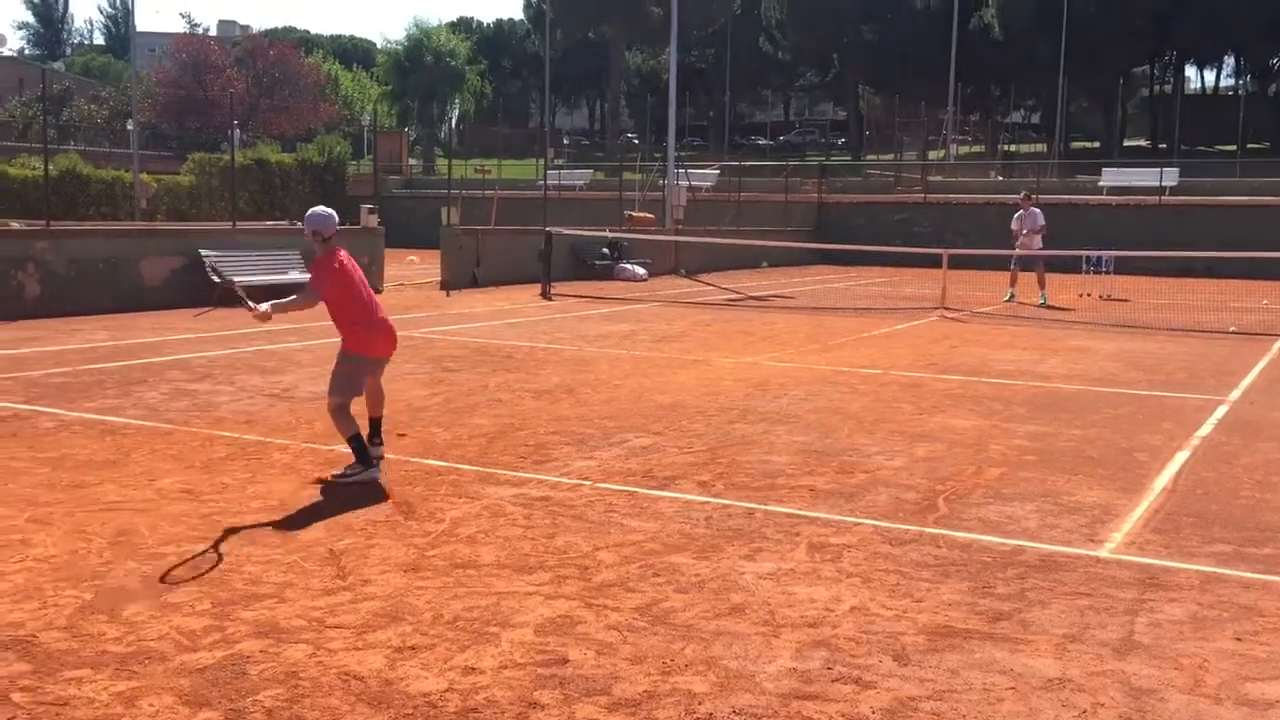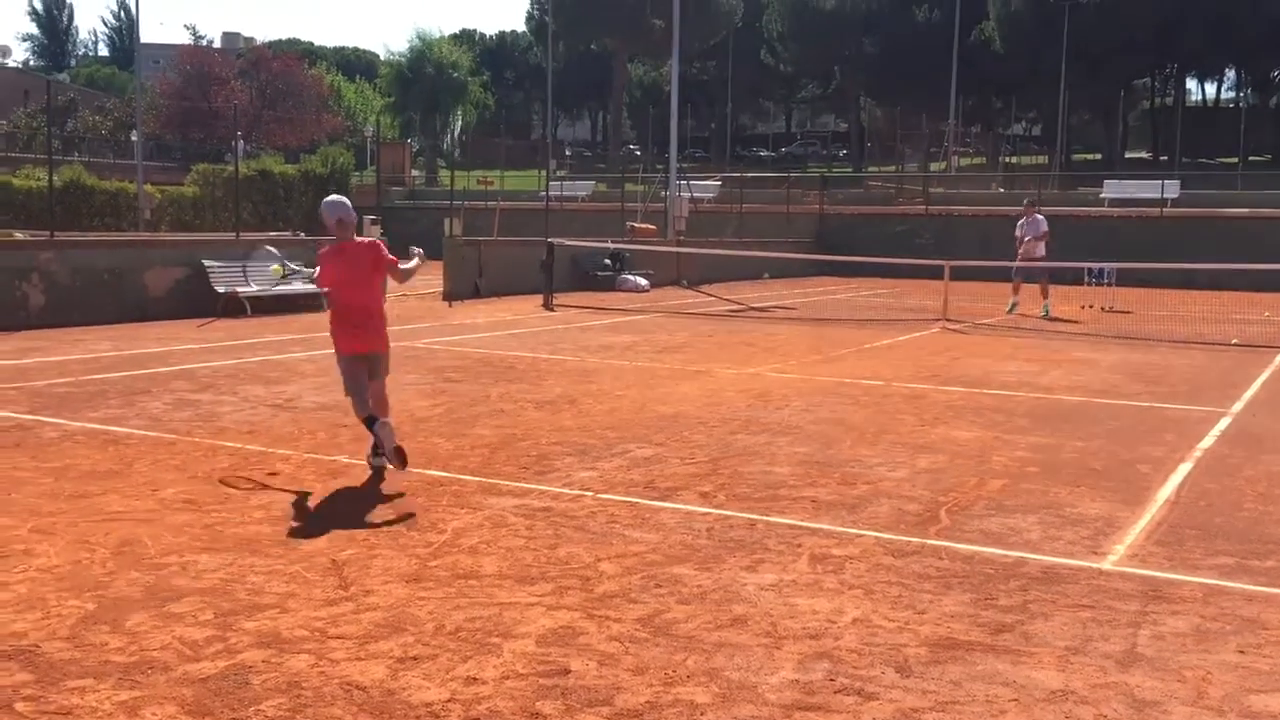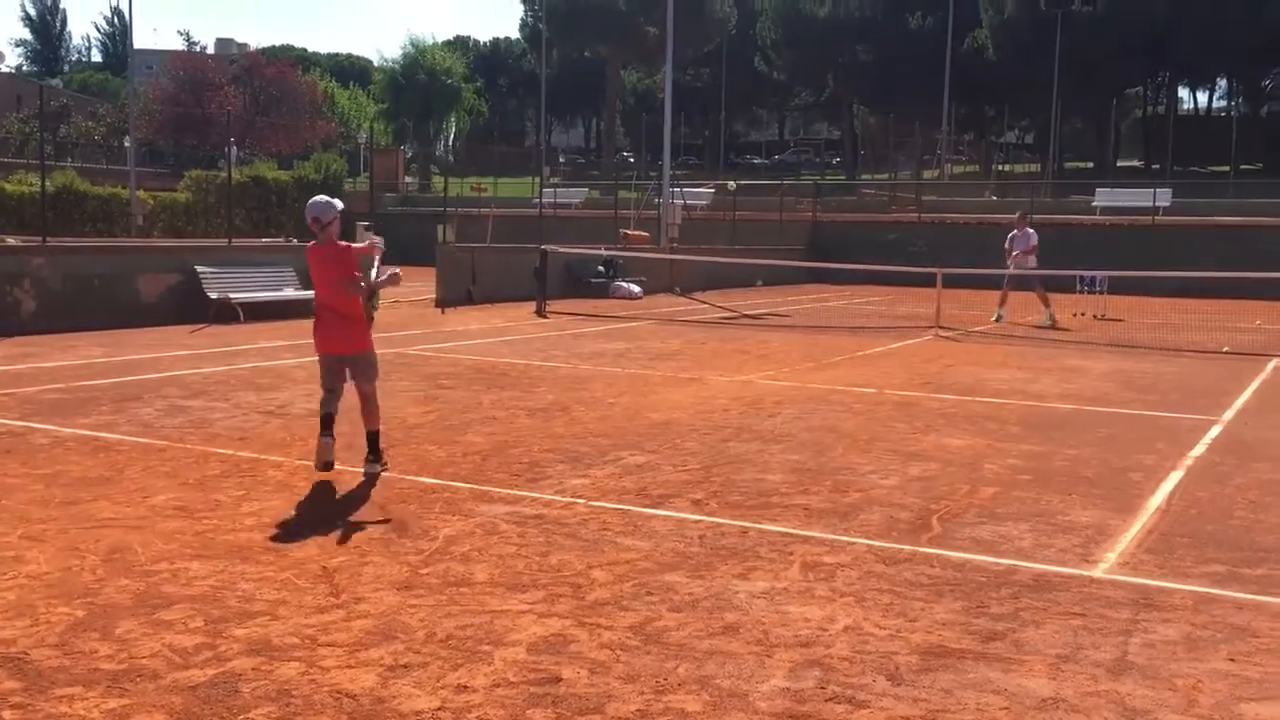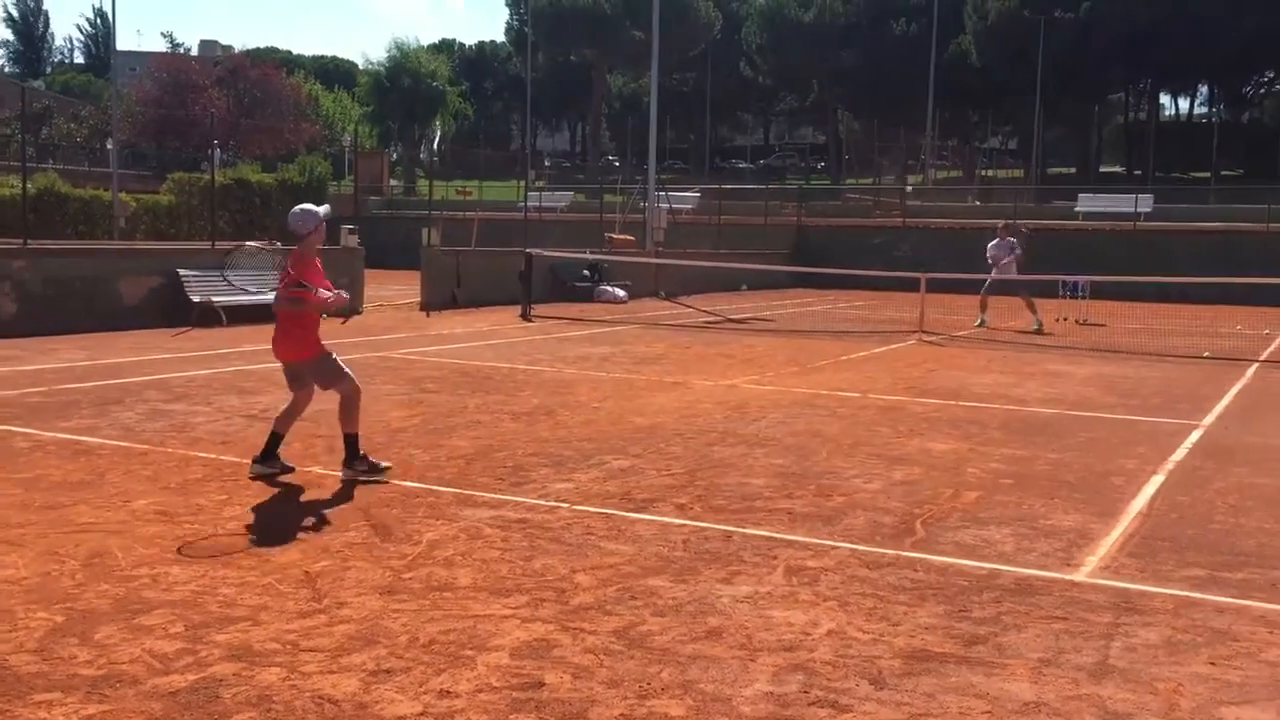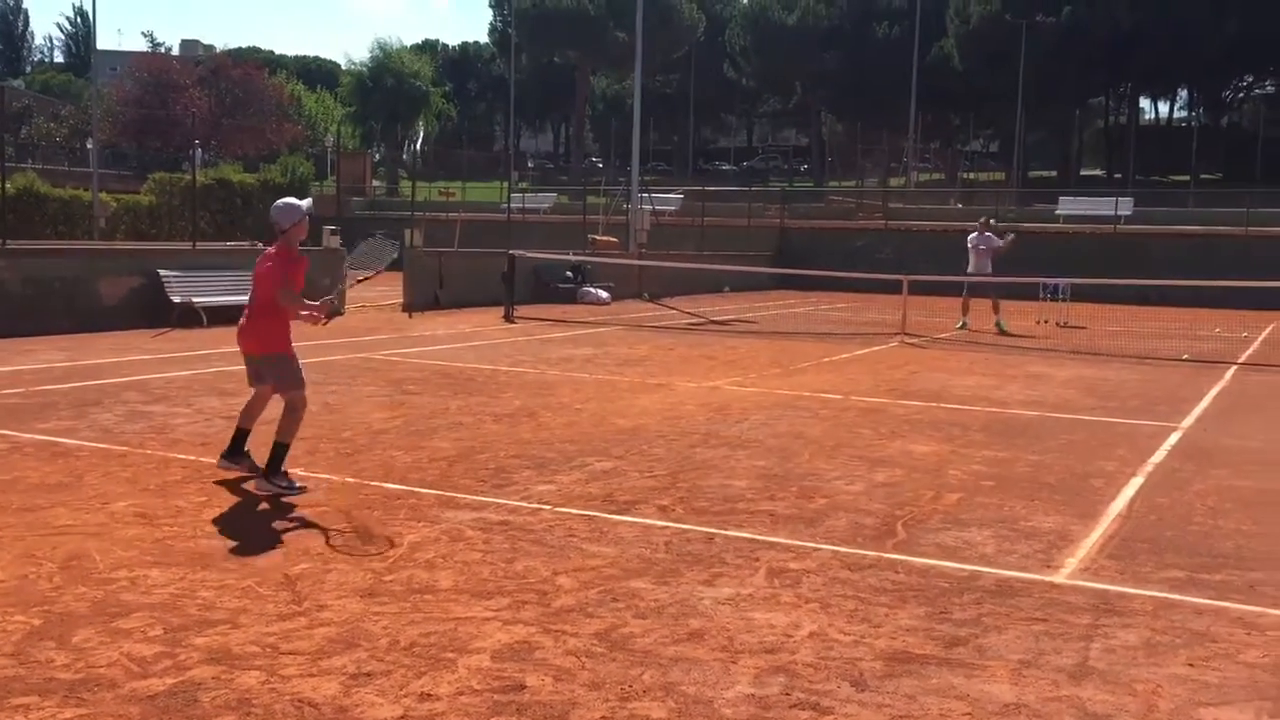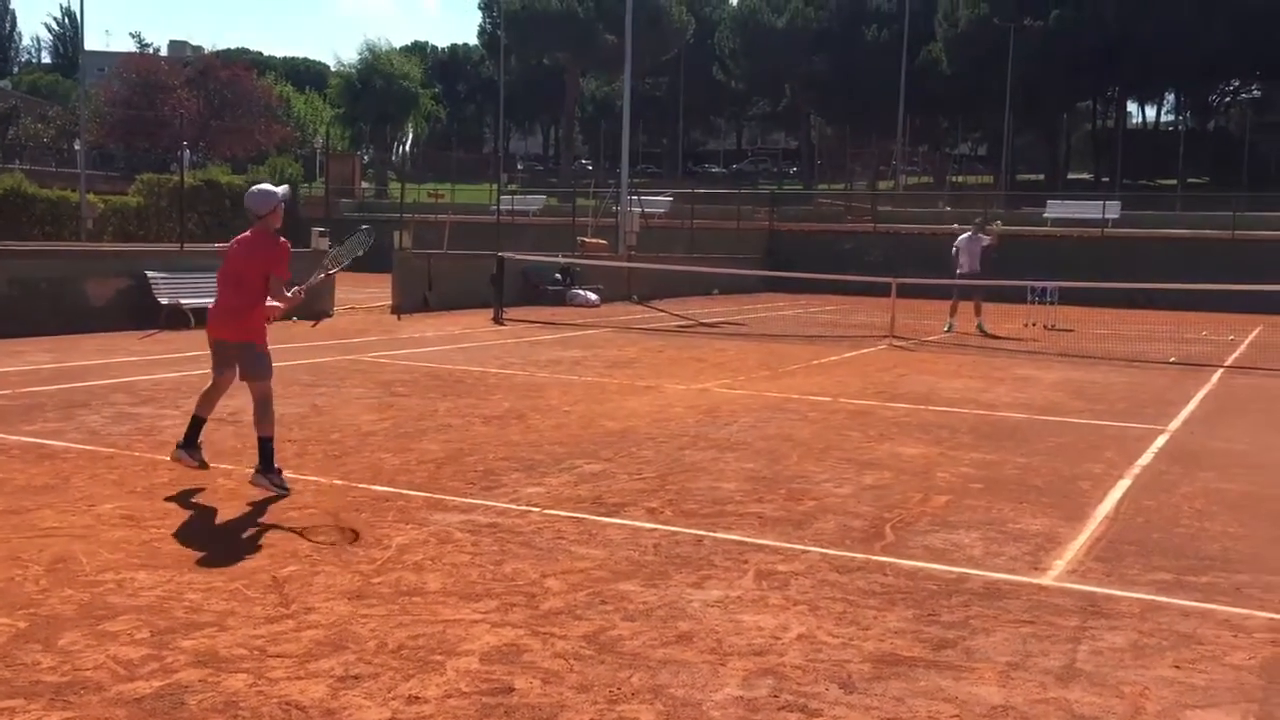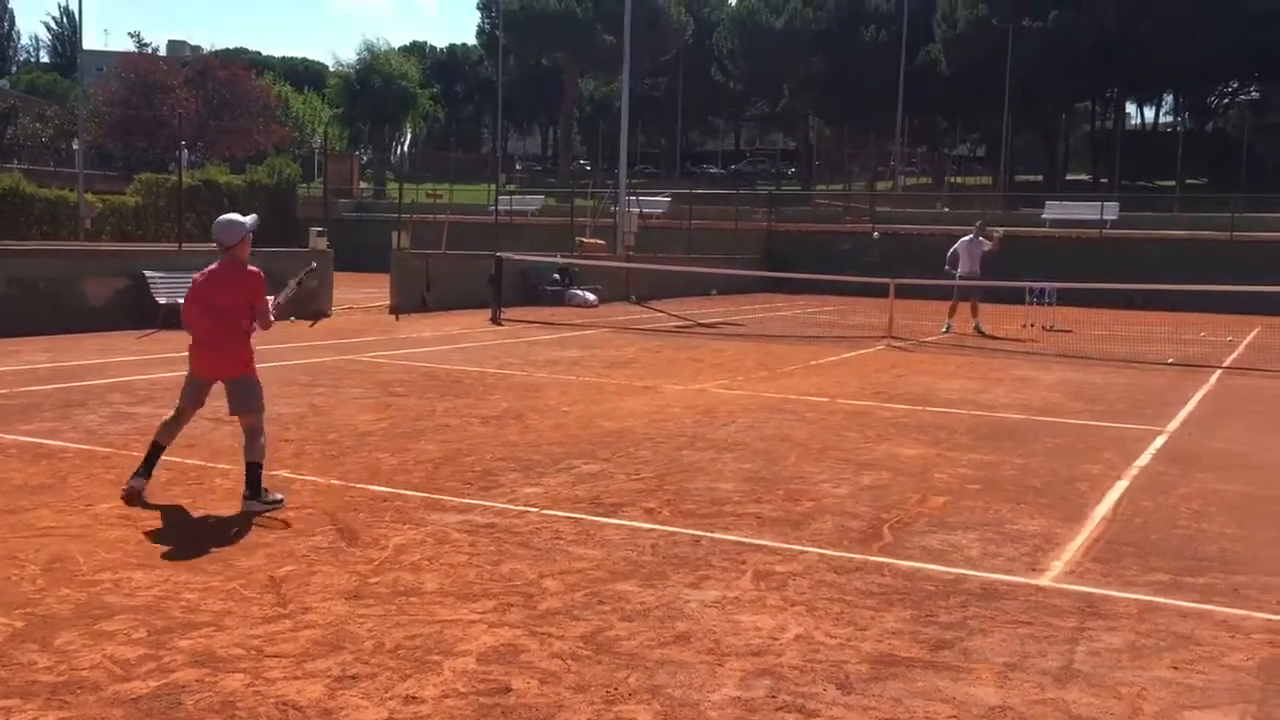
dt=0.2s
person 1, frame 1
left shoulder: (327, 265)
right shoulder: (342, 257)
left elbow: (311, 298)
left wrist: (270, 307)
left hip: (359, 341)
right hip: (386, 336)
left knee: (337, 405)
right knee: (373, 383)
left ankle: (365, 463)
right ankle: (375, 442)
person 1, frame 2
left shoulder: (325, 257)
right shoulder: (371, 247)
right elbow: (401, 275)
right wrist: (417, 260)
left hip: (345, 338)
right hip: (374, 334)
left knee: (359, 397)
right knee: (377, 388)
left ankle: (382, 434)
right ankle: (381, 449)
person 1, frame 3
left shoulder: (313, 251)
right shoulder: (343, 251)
right elbow: (356, 291)
left wrist: (368, 246)
right wrist: (384, 281)
left hip: (326, 336)
right hip: (354, 335)
left knee: (332, 391)
right knee: (367, 392)
left ankle: (327, 435)
right ankle: (374, 455)
person 1, frame 4
left shoulder: (310, 261)
right shoulder: (300, 264)
left elbow: (327, 294)
right elbow: (279, 304)
left wrist: (333, 299)
right wrist: (316, 305)
left hip: (289, 343)
right hip: (303, 344)
left knee: (301, 397)
right knee: (350, 392)
left ankle: (266, 458)
right ankle: (354, 461)
person 1, frame 5
left shoulder: (271, 254)
right shoulder: (294, 258)
right elbow: (285, 300)
left wrist: (303, 314)
right wrist: (318, 308)
left hip: (249, 334)
right hip: (271, 339)
left knee: (263, 392)
right knee: (296, 401)
left ankle: (235, 453)
right ankle: (273, 474)
person 1, frame 6
left shoulder: (237, 243)
right shoulder: (278, 246)
right elbow: (280, 294)
right wrist: (291, 299)
left hip: (219, 323)
right hip: (248, 328)
left knee: (219, 383)
right knee: (263, 396)
left ankle: (189, 445)
right ankle: (265, 468)
person 1, frame 7
left shoulder: (201, 280)
right shoulder: (251, 277)
left elbow: (188, 321)
right elbow: (264, 322)
right wrist: (268, 310)
left hip: (202, 358)
right hip: (237, 361)
left knee: (181, 415)
right knee: (254, 427)
left ankle: (141, 477)
right ankle: (254, 494)
